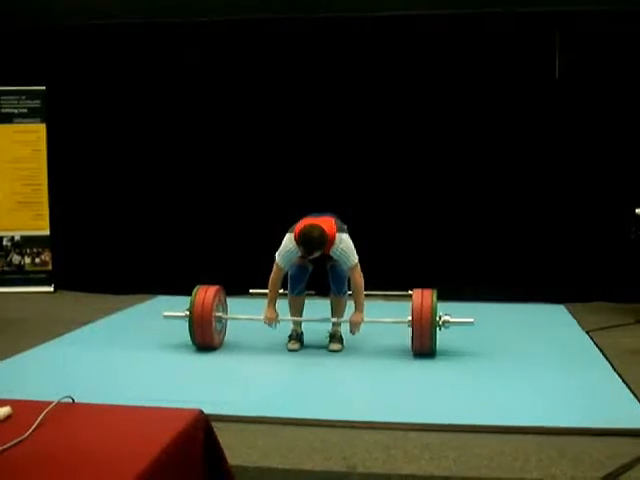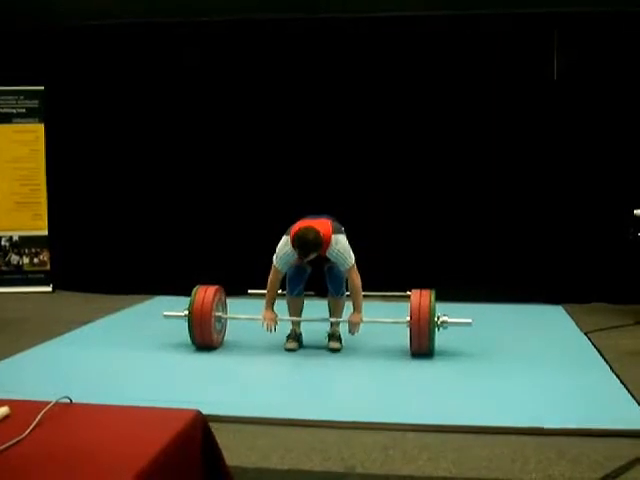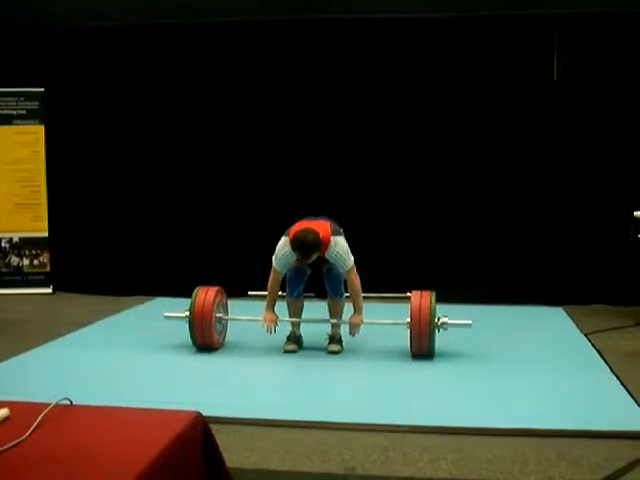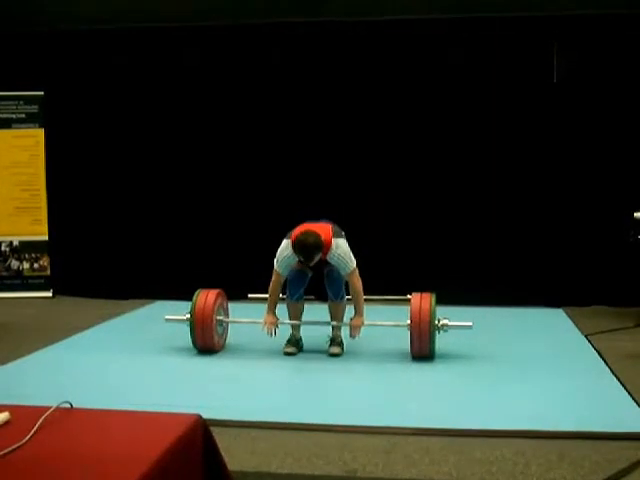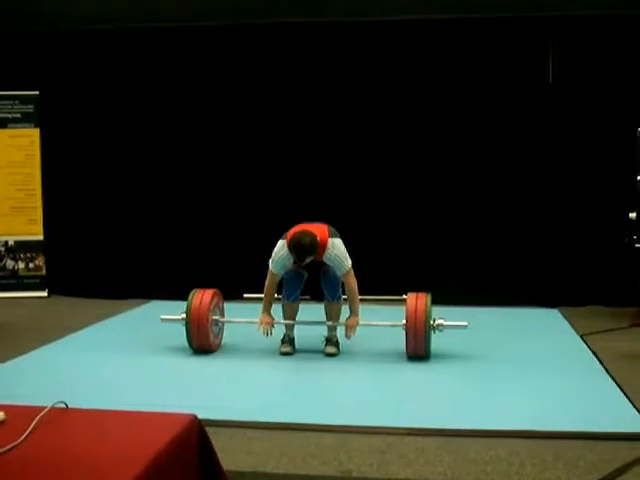
dt=0.2s
person 1, frame 1
left shoulder: (342, 242)
right shoulder: (290, 243)
left elbow: (356, 275)
right elbow: (277, 274)
left wrist: (359, 311)
right wrist: (270, 308)
left hip: (334, 248)
right hip: (304, 245)
left knee: (339, 281)
right knee: (295, 279)
left ankle: (336, 331)
right ankle: (296, 331)
person 1, frame 2
left shoulder: (338, 243)
right shoulder: (286, 245)
left elbow: (353, 276)
right elbow: (275, 276)
left wrist: (357, 312)
right wrist: (268, 309)
left hip: (332, 248)
right hip: (300, 246)
left knee: (337, 281)
right knee: (294, 280)
left ankle: (335, 331)
right ankle: (295, 331)
person 1, frame 3
left shoulder: (337, 245)
right shoulder: (285, 246)
left elbow: (352, 277)
right elbow: (275, 278)
left wrist: (358, 313)
right wrist: (269, 310)
left hip: (330, 250)
right hip: (299, 250)
left knee: (335, 283)
right knee: (293, 282)
left ankle: (335, 333)
right ankle: (295, 333)
person 1, frame 4
left shoulder: (338, 247)
right shoulder: (286, 249)
left elbow: (354, 280)
right elbow: (277, 280)
left wrist: (359, 315)
right wrist: (270, 313)
left hip: (331, 256)
right hip: (300, 253)
left knee: (336, 286)
right knee: (294, 285)
left ankle: (336, 336)
right ankle: (295, 336)
person 1, frame 5
left shoulder: (334, 247)
right shoulder: (282, 249)
left elbow: (350, 280)
right elbow: (272, 280)
left wrist: (354, 315)
right wrist: (265, 313)
left hip: (327, 260)
left knee: (333, 287)
right knee: (290, 286)
left ankle: (332, 336)
right ankle: (288, 335)
